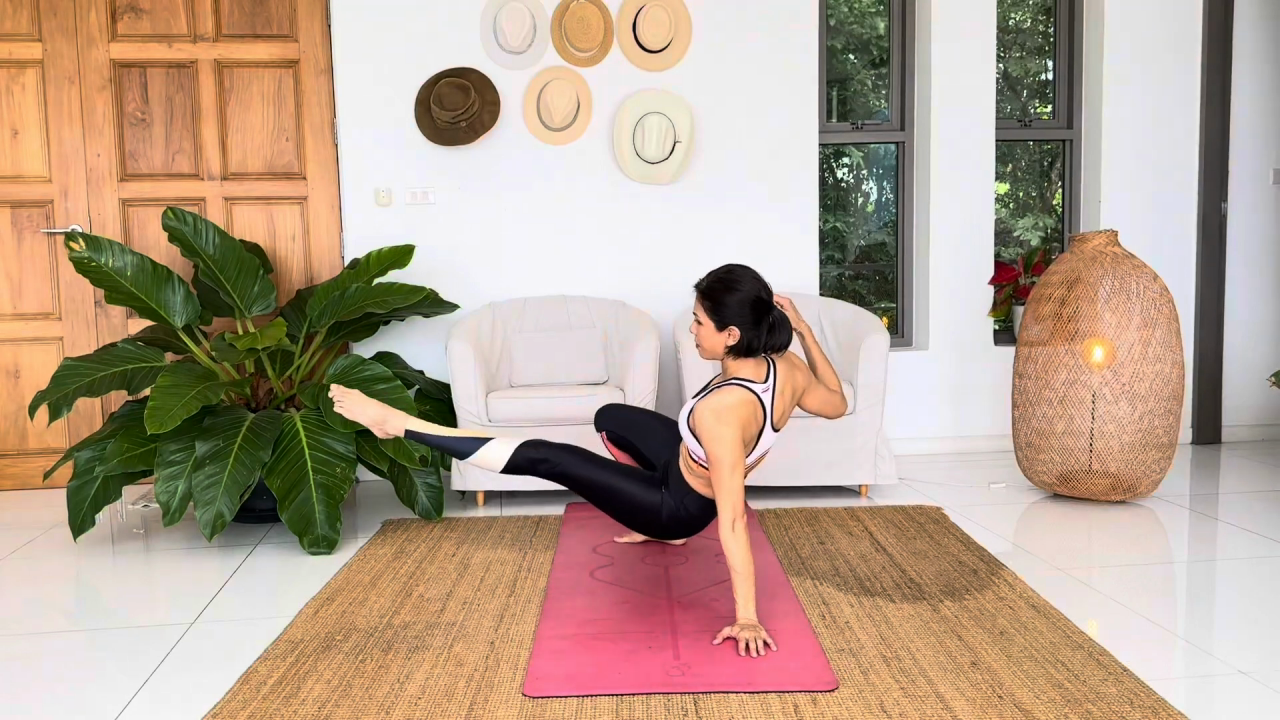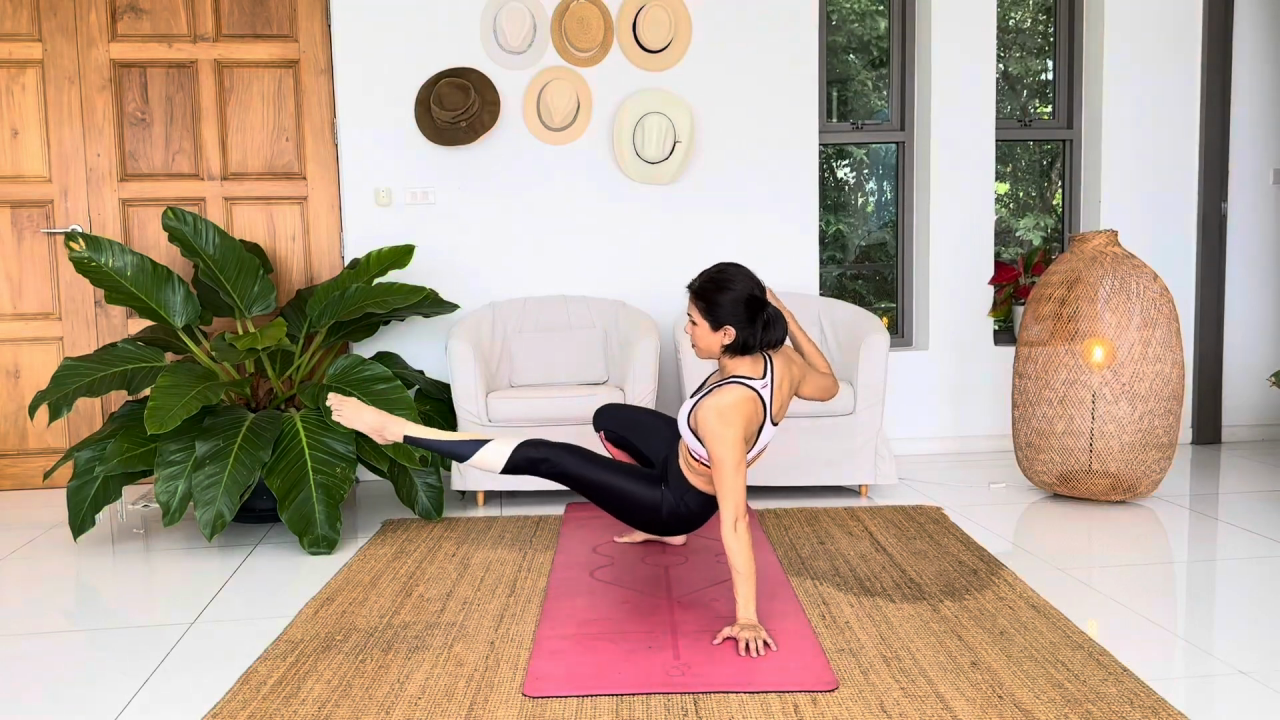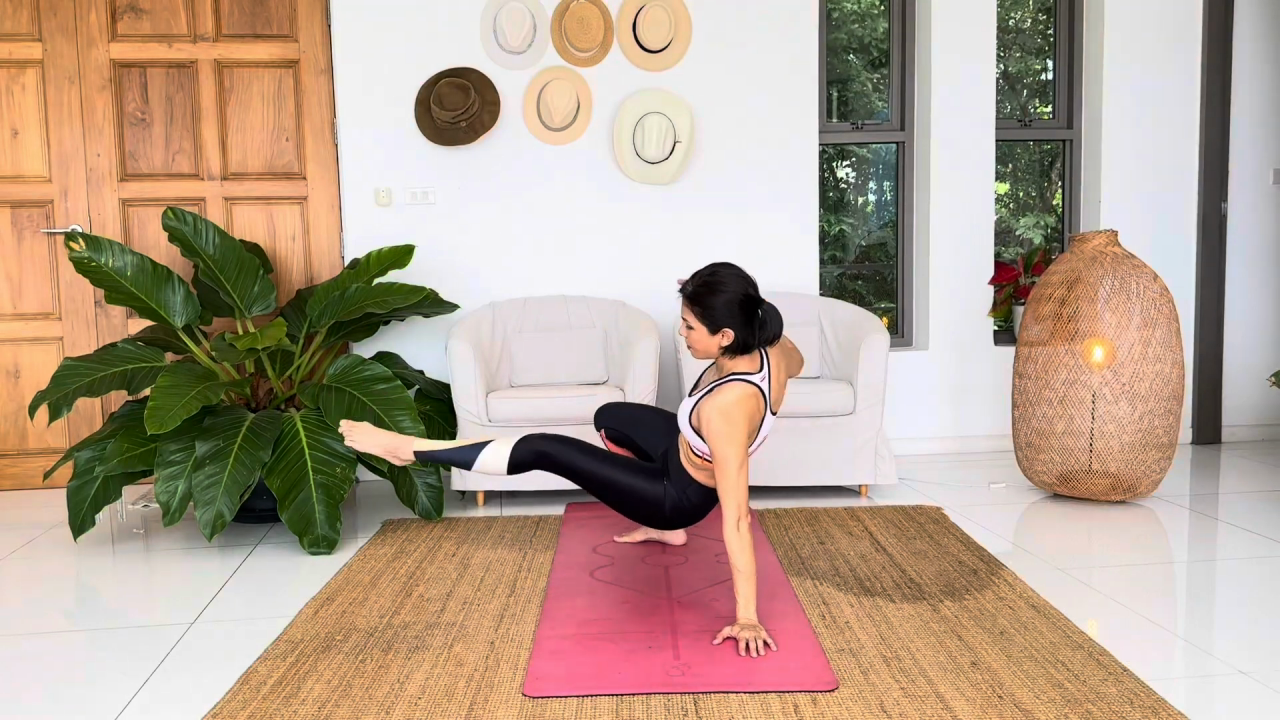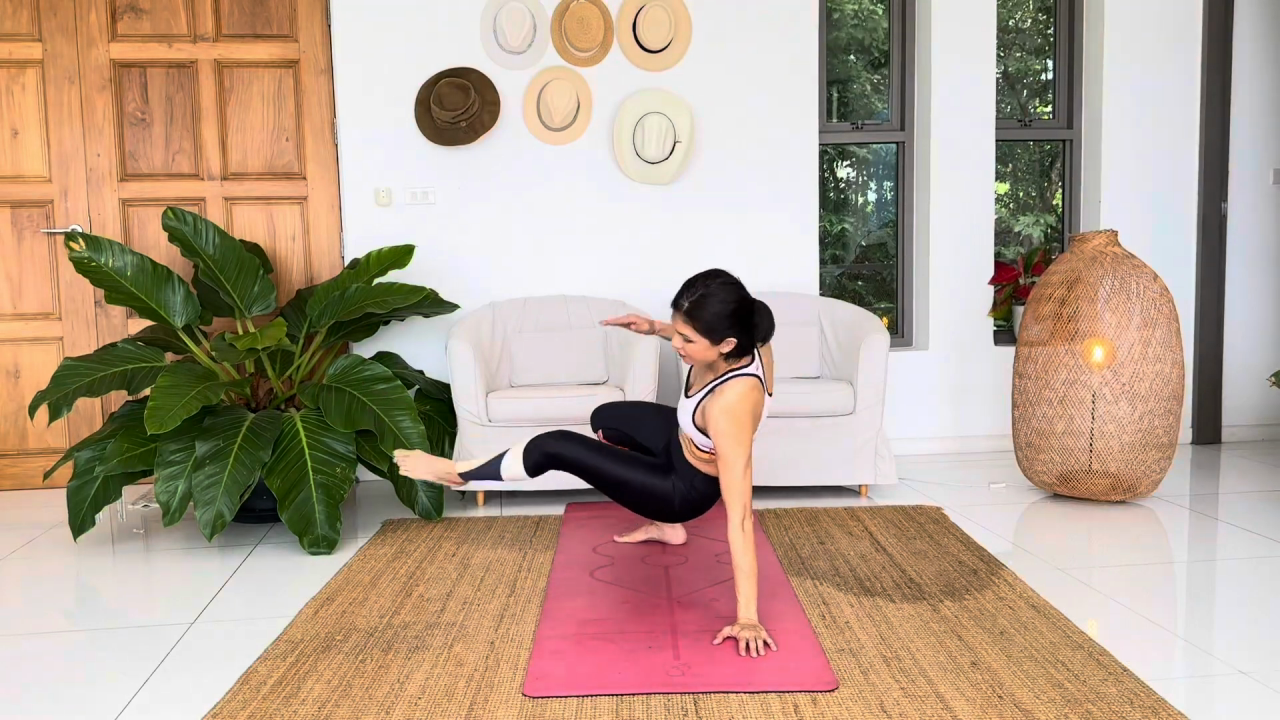
dt=0.1s
person 1, frame 1
left shoulder: (721, 408)
right shoulder: (785, 365)
left elbow: (733, 521)
right elbow: (837, 405)
left wrist: (747, 618)
right wrist: (800, 327)
left hip: (682, 503)
right hip: (691, 463)
left knee: (542, 457)
right knee: (609, 419)
left ankle: (401, 425)
right ankle: (662, 529)
person 1, frame 2
left shoulder: (721, 408)
right shoulder: (779, 360)
left elbow: (733, 520)
right elbow: (827, 385)
left wrist: (747, 618)
right wrist: (787, 318)
left hip: (679, 501)
right hip: (687, 460)
left knee: (541, 457)
right knee: (608, 418)
left ankle: (400, 430)
right ankle: (662, 528)
person 1, frame 3
left shoulder: (726, 407)
right shoulder: (766, 353)
left elbow: (735, 519)
right elbow: (795, 361)
left wrist: (746, 618)
right wrist: (721, 317)
left hip: (681, 492)
right hip: (682, 449)
left knee: (540, 448)
right knee: (608, 418)
left ankle: (416, 449)
right ankle: (664, 528)
person 1, frame 4
left shoulder: (729, 405)
right shoulder: (743, 344)
left elbow: (739, 518)
left wrist: (747, 617)
right wrist: (658, 328)
left hip: (686, 486)
right hip: (685, 442)
left knee: (552, 447)
right knee: (606, 418)
left ankle: (459, 473)
right ankle: (664, 525)
